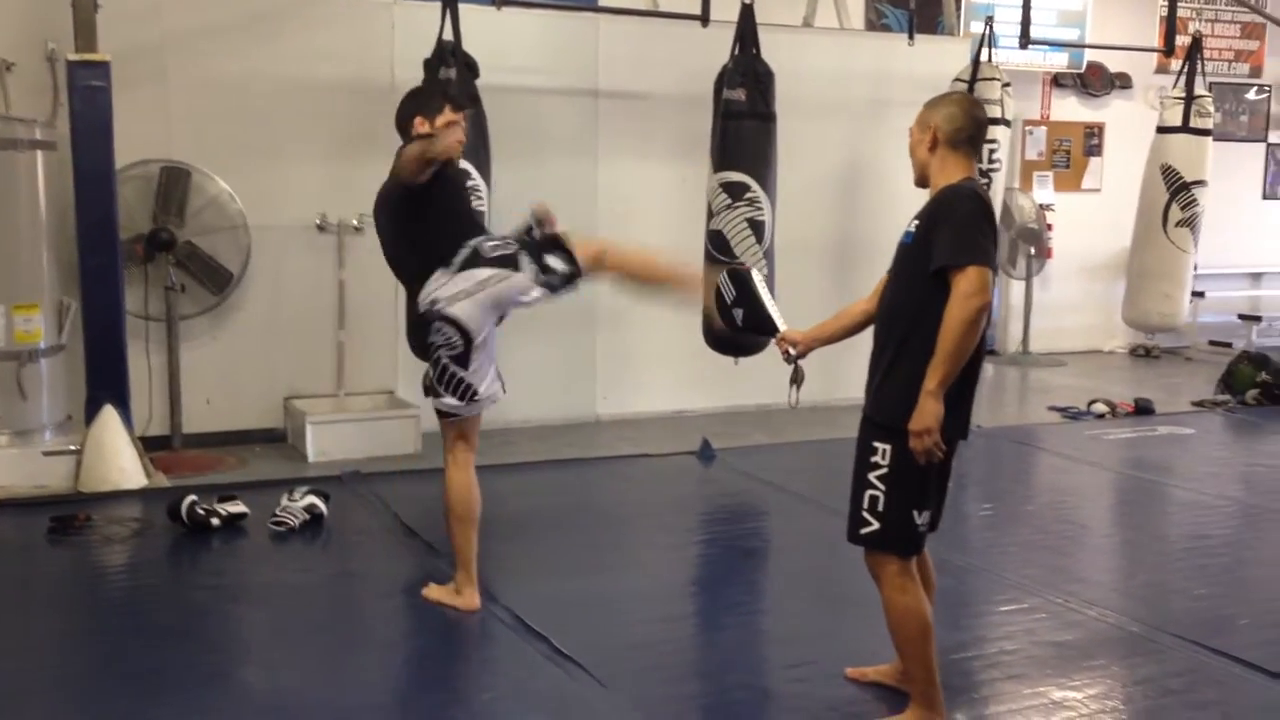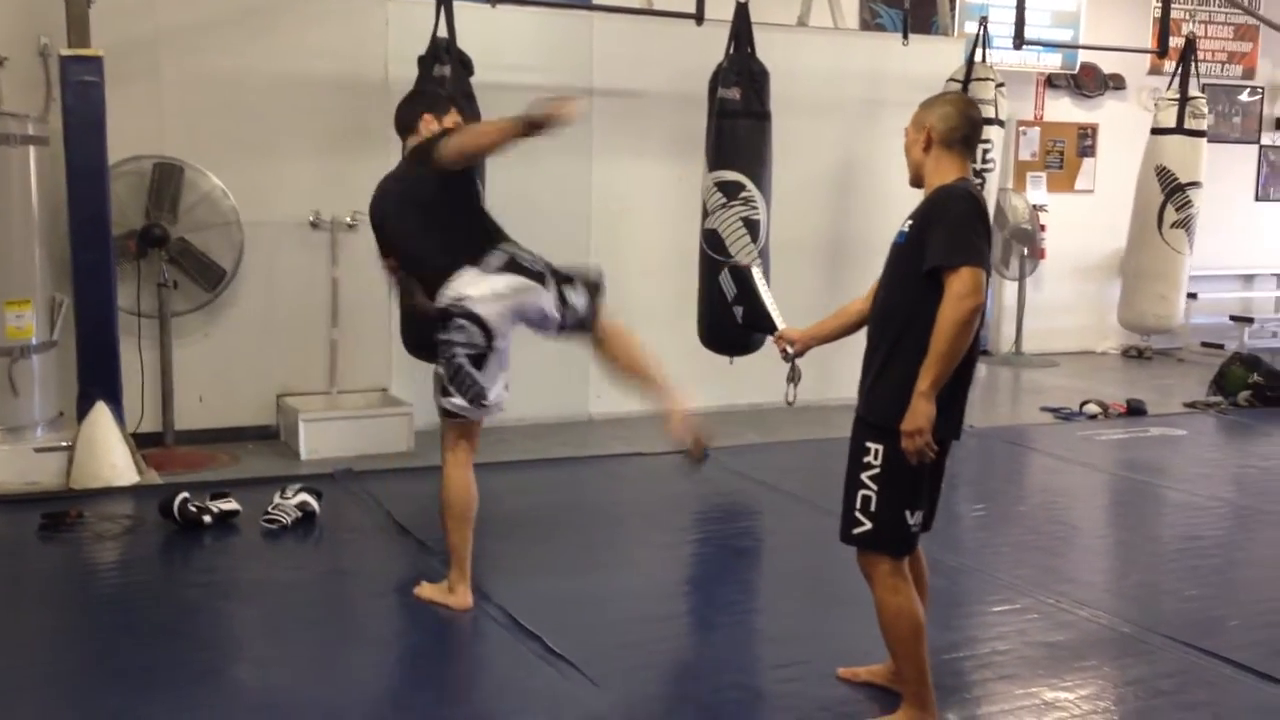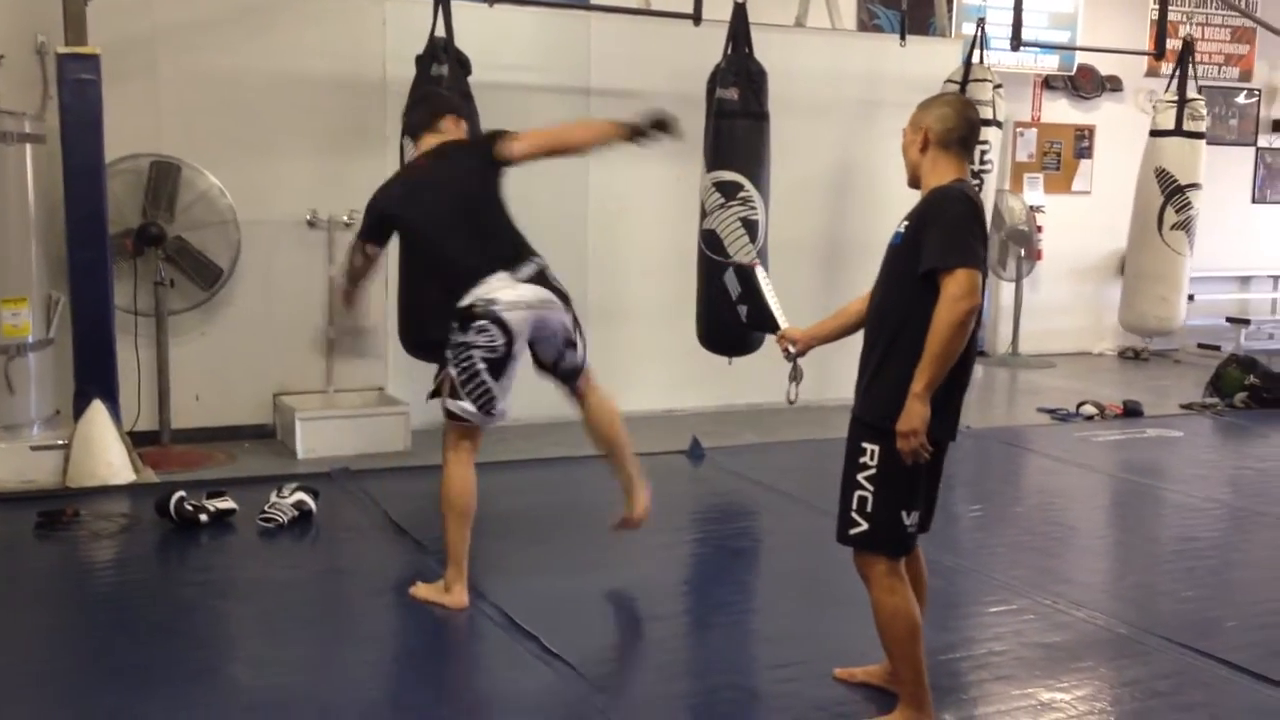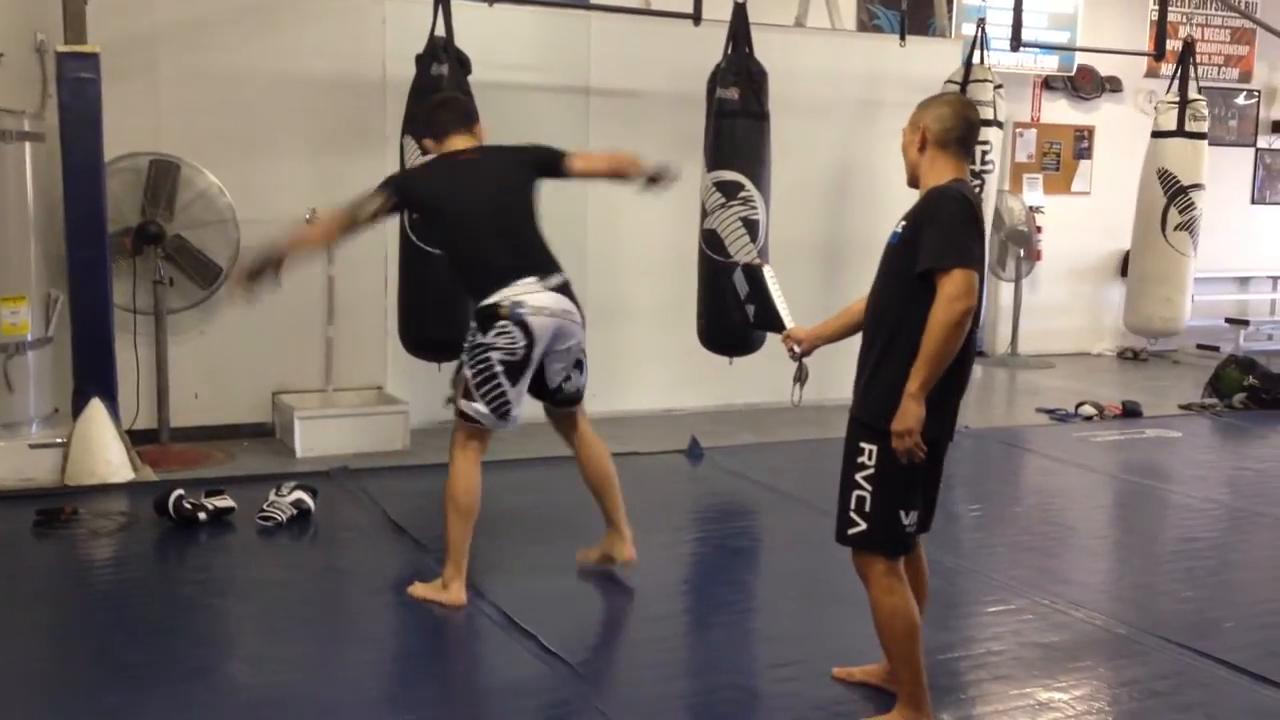
dt=0.1s
person 1, frame 1
left shoulder: (961, 203)
right shoulder: (941, 208)
left elbow: (973, 296)
right elbow: (884, 298)
left wrist: (933, 395)
right wrist: (810, 338)
left hip: (916, 414)
right hip: (900, 408)
left knee: (888, 555)
right knee: (907, 546)
right ankle: (909, 667)
person 1, frame 2
left shoulder: (954, 204)
right shoulder: (938, 208)
left elbow: (967, 297)
right elbow: (882, 299)
left wrist: (925, 396)
right wrist: (808, 336)
left hip: (905, 414)
right hip: (894, 408)
left knee: (880, 555)
right knee: (902, 546)
right ankle: (902, 667)
person 1, frame 3
left shoulder: (950, 205)
right shoulder: (936, 208)
left elbow: (962, 299)
right elbow: (882, 299)
left wrist: (920, 396)
right wrist: (810, 336)
left hip: (902, 414)
right hip: (891, 408)
left knee: (877, 556)
right knee: (901, 547)
right ankle: (898, 668)
person 1, frame 4
left shoulder: (947, 205)
right shoulder: (939, 207)
left elbow: (958, 299)
right elbow: (886, 300)
left wrist: (914, 396)
right wrist: (815, 335)
left hip: (899, 415)
right hip: (897, 409)
left knee: (876, 556)
right knee: (902, 545)
right ankle: (897, 667)
person 2, frame 1
left shoulder: (389, 202)
right shoulder: (421, 159)
right elbow: (419, 162)
right wrist: (433, 147)
left hip: (442, 308)
right hip: (489, 266)
left knee: (460, 445)
right knee: (600, 253)
left ankle: (464, 586)
right ankle: (702, 288)
person 2, frame 2
left shoulder: (385, 199)
right shoulder: (445, 150)
left elbow: (414, 286)
right elbow: (463, 146)
right wrist: (529, 119)
left hip: (461, 311)
right hip: (510, 275)
left knee: (460, 444)
right knee: (599, 321)
left ankle: (458, 584)
right ankle: (673, 409)
person 2, frame 3
left shoulder: (387, 196)
right shoulder: (467, 153)
left elbow: (358, 268)
right elbow: (549, 139)
left wrist: (348, 311)
right wrist: (632, 129)
left hip: (481, 314)
right hip: (535, 289)
left knee: (460, 445)
right knee: (585, 389)
left ankle: (453, 584)
right ankle: (635, 490)
person 2, frame 4
left shoulder: (421, 181)
right shoulder: (518, 158)
left elbow: (343, 221)
right elbow: (608, 163)
left wrist: (276, 257)
right wrist: (649, 172)
left hip: (506, 317)
right hip: (561, 303)
left knee: (469, 445)
right knee: (573, 425)
left ankle: (452, 582)
right ankle: (620, 539)
